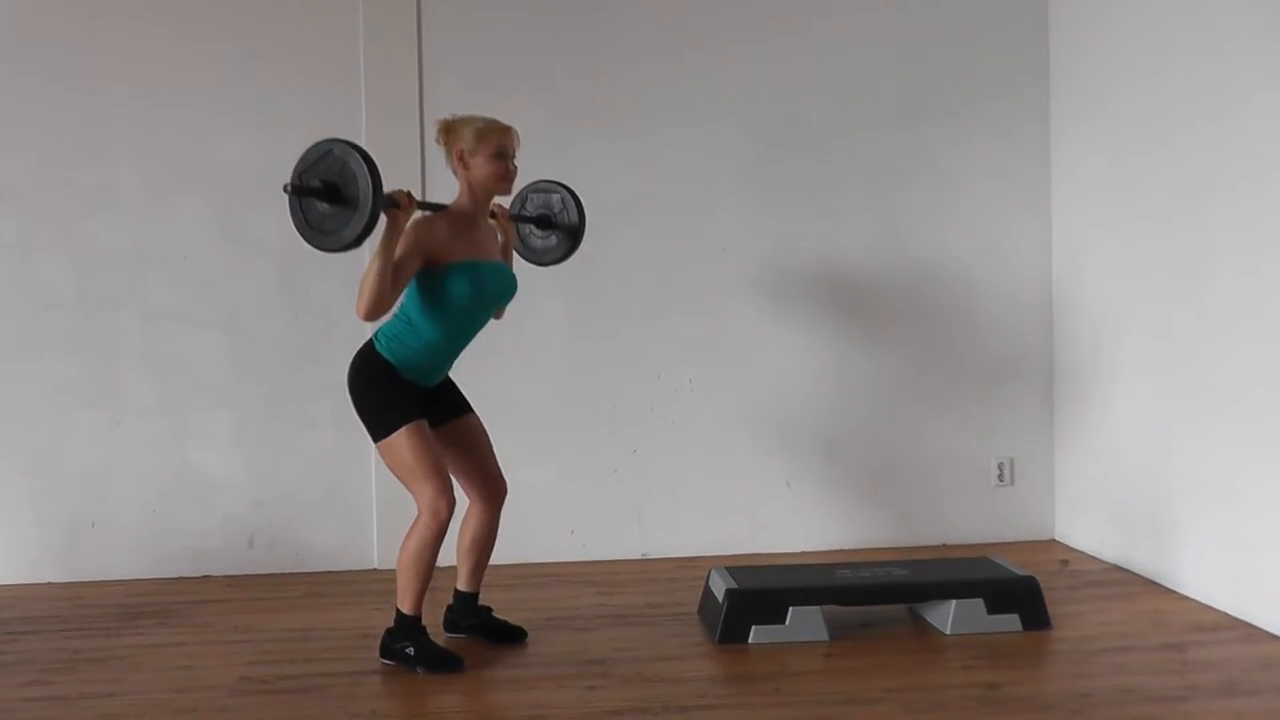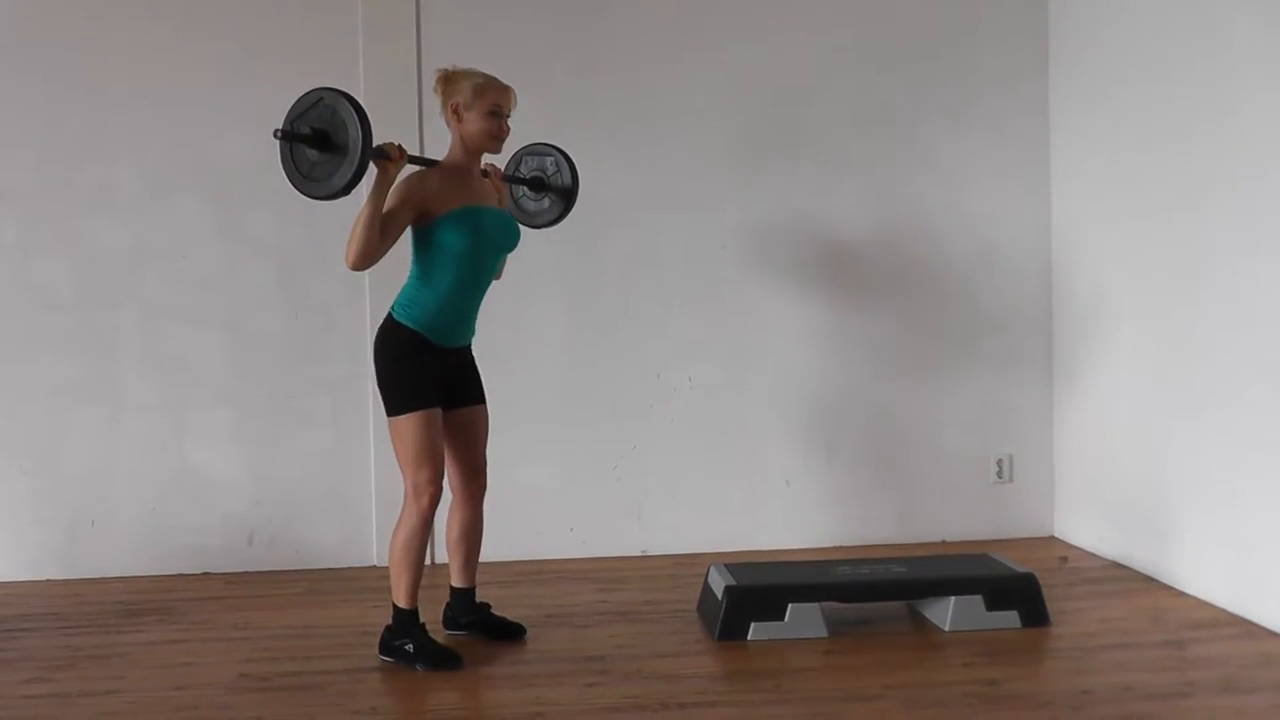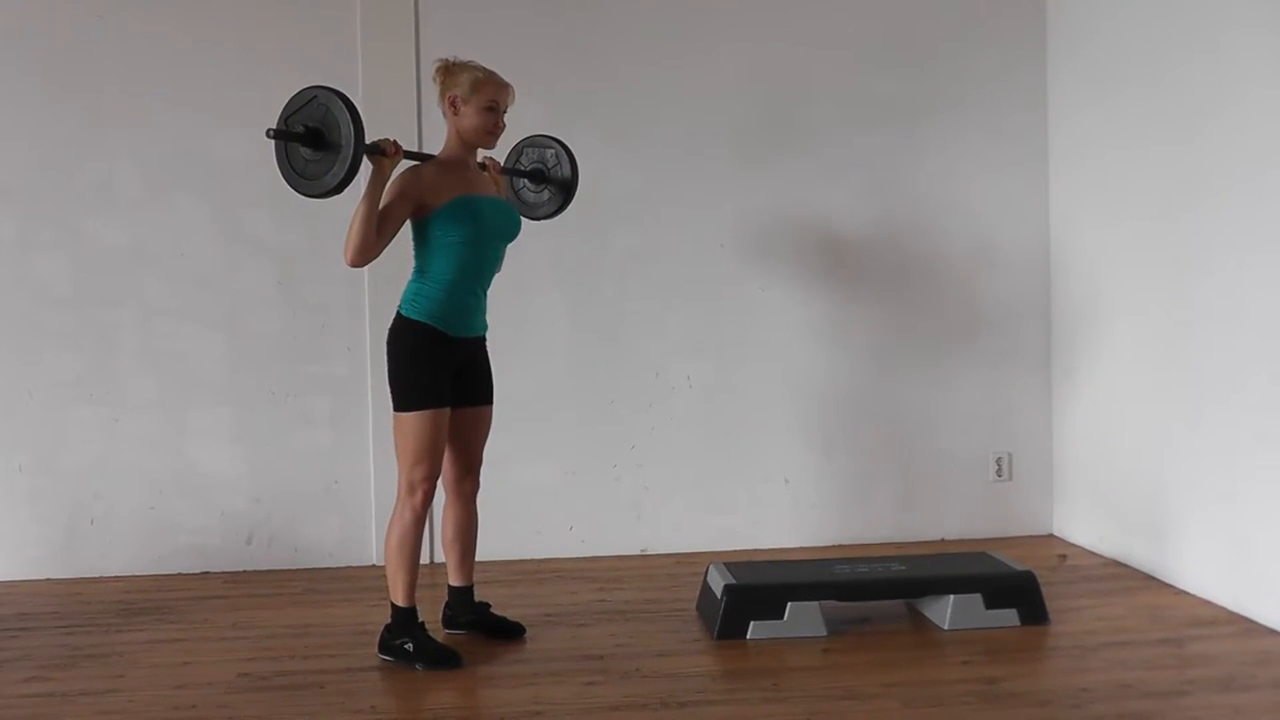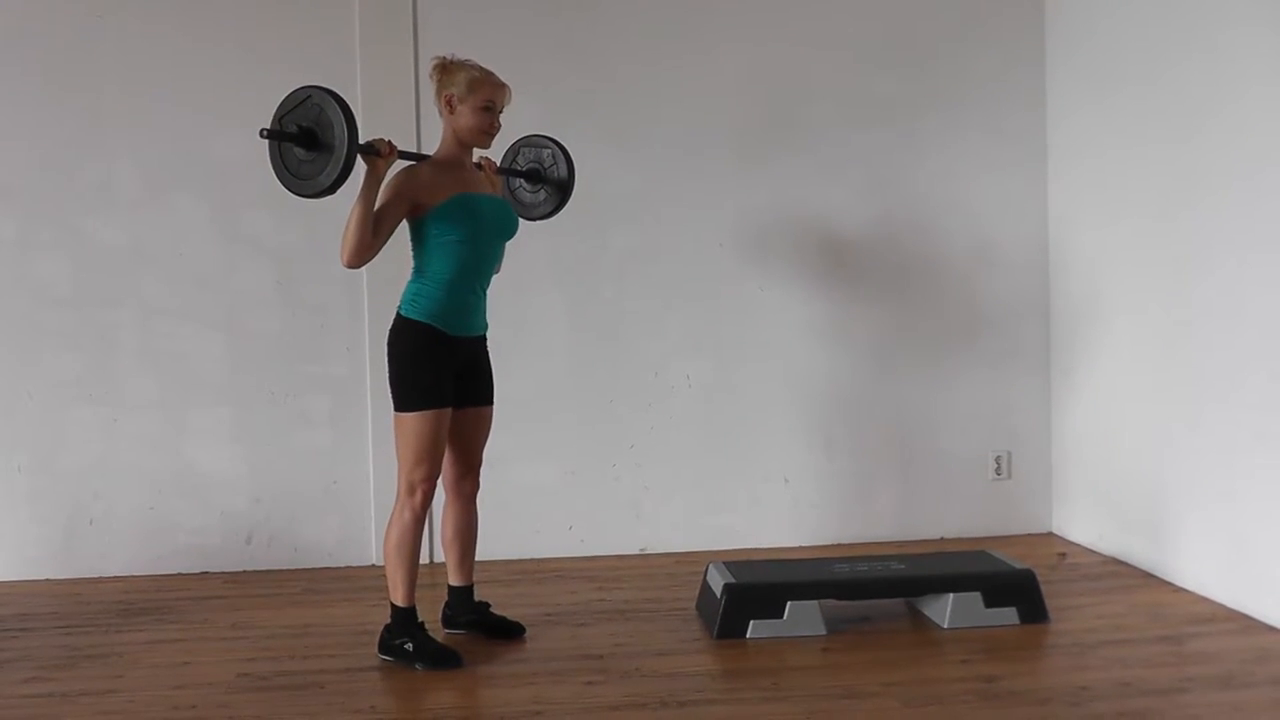
dt=0.4s
person 1, frame 1
left shoulder: (488, 231)
right shoulder: (433, 230)
left elbow: (495, 309)
right elbow: (369, 308)
right wrist: (394, 228)
left hip: (430, 380)
right hip: (382, 377)
left knee: (491, 490)
right knee: (437, 502)
left ankle: (465, 609)
right ankle: (402, 635)
person 1, frame 2
left shoulder: (486, 187)
right shoulder: (425, 184)
right elbow: (359, 257)
right wrist: (383, 178)
left hip: (455, 350)
right hip: (409, 347)
left knee: (472, 483)
right knee: (425, 492)
left ankle: (463, 605)
right ankle: (401, 631)
person 1, frame 3
left shoulder: (486, 180)
right shoulder: (421, 179)
right elbow: (358, 254)
right wrist: (379, 175)
left hip: (469, 342)
right hip: (421, 340)
left knee: (464, 481)
right knee: (418, 488)
left ankle: (462, 603)
right ankle: (400, 629)
person 1, frame 4
left shoulder: (483, 178)
right shoulder: (418, 179)
right elbow: (355, 254)
right wrist: (373, 176)
left hip: (470, 341)
right hip: (422, 340)
left knee: (465, 480)
right knee: (418, 489)
left ankle: (462, 604)
right ankle: (400, 629)
